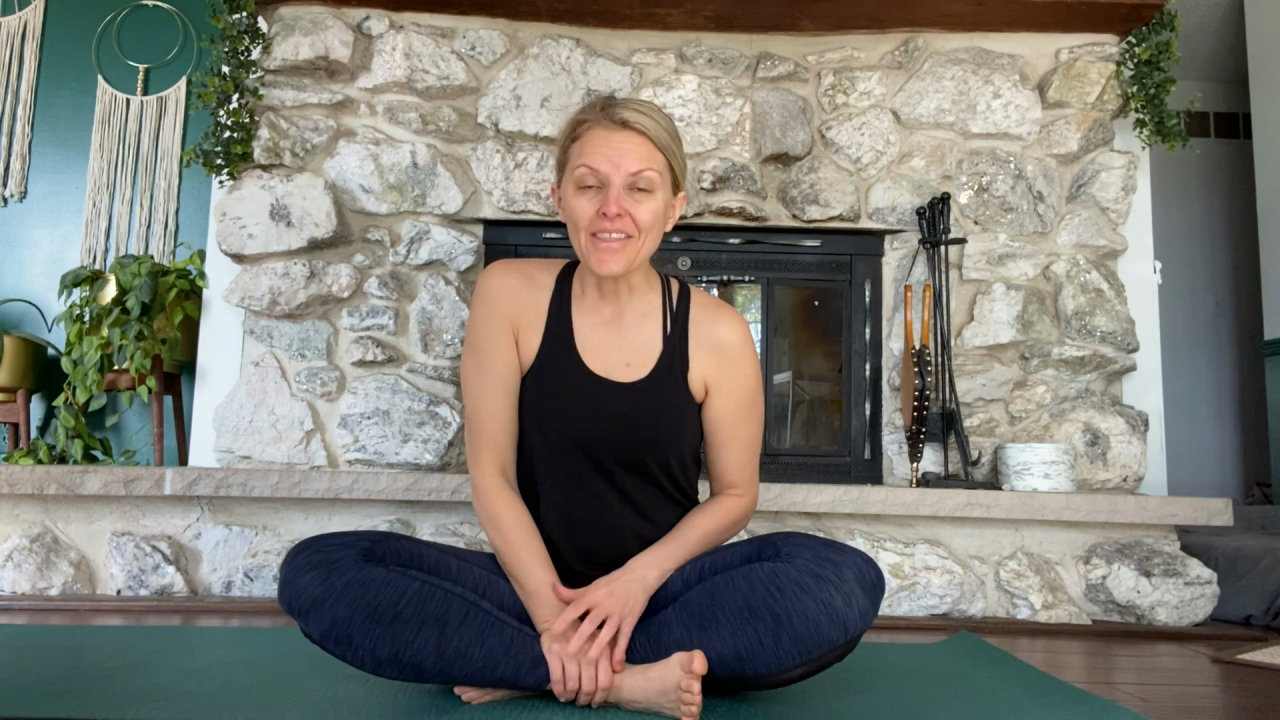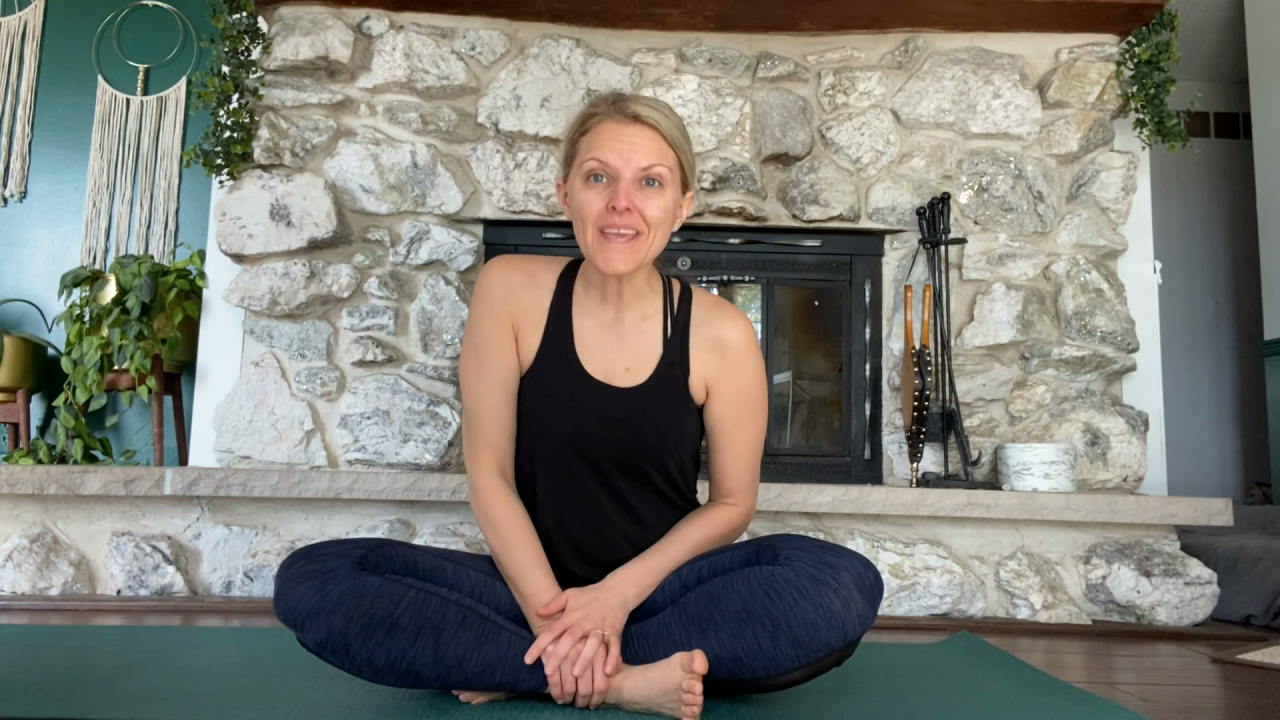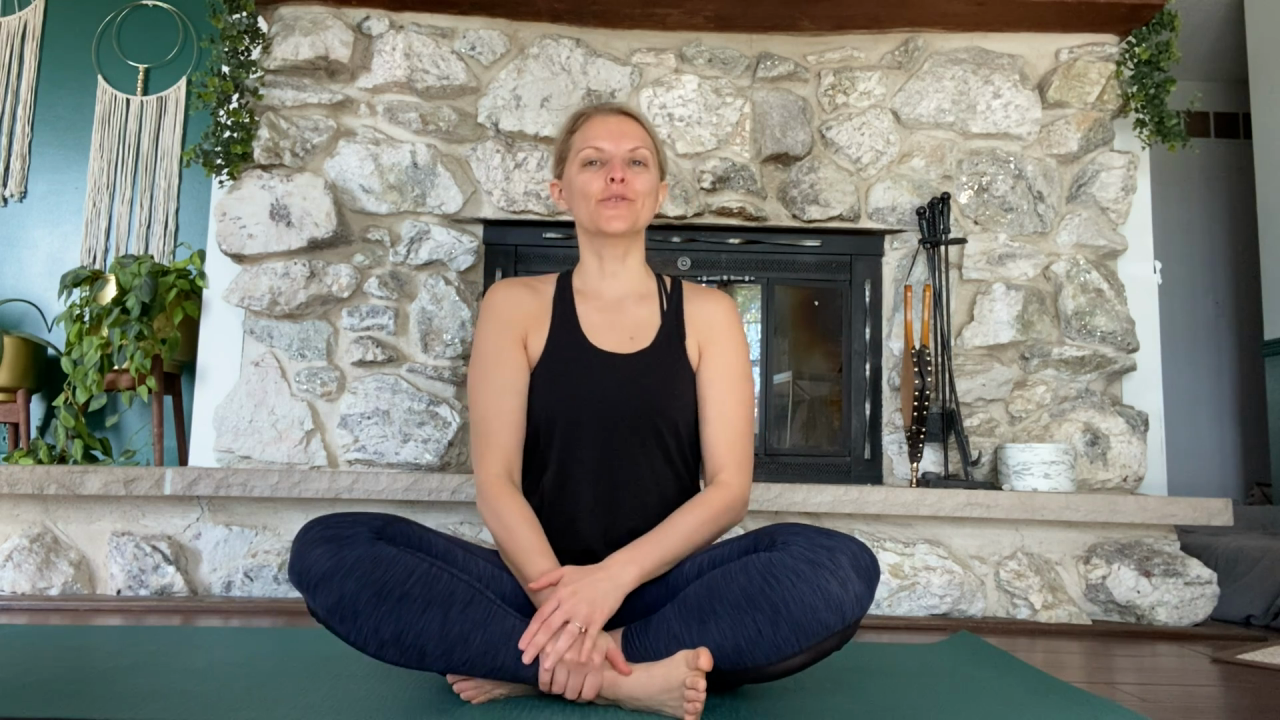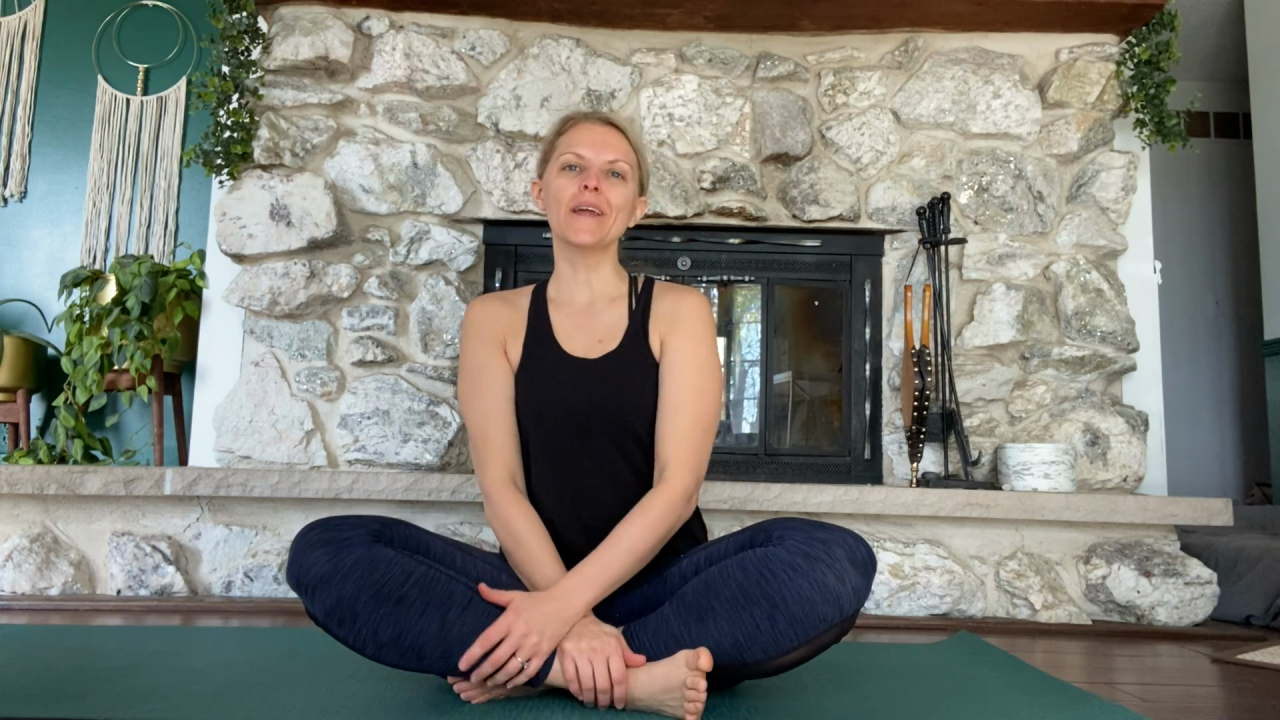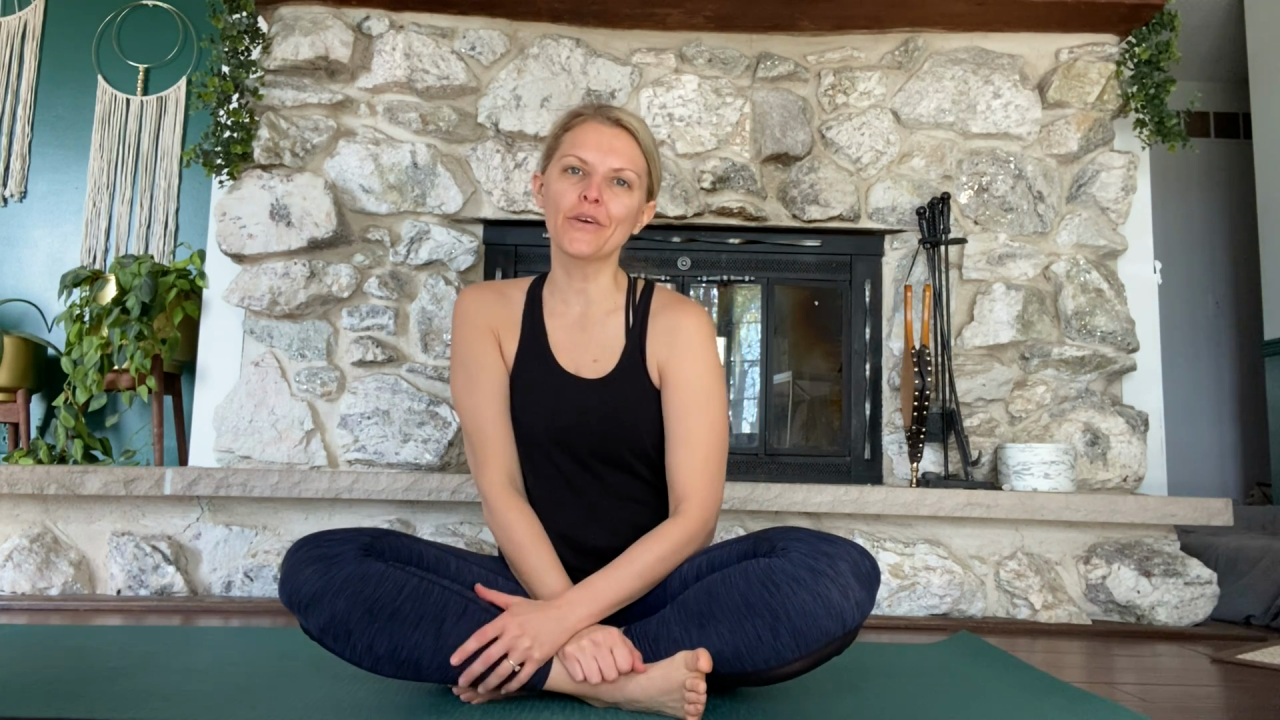
dt=0.5s
person 1, frame 1
left shoulder: (715, 331)
right shoulder: (509, 293)
left elbow: (735, 492)
right elbow: (491, 476)
left wrist: (645, 579)
right wrist: (552, 617)
left hip: (663, 593)
right hip: (538, 590)
left knee: (845, 583)
right knee: (315, 573)
left ankle: (525, 669)
person 1, frame 2
left shoulder: (720, 334)
right shoulder: (511, 288)
left elbow: (731, 504)
right elbow: (489, 476)
left wrist: (622, 591)
right wrist: (551, 618)
left hip: (664, 594)
right hip: (536, 589)
left knee: (846, 587)
right knee: (310, 582)
person 1, frame 3
left shoulder: (707, 312)
right shoulder: (515, 304)
left elbow: (728, 489)
right elbow: (495, 481)
left wrist: (616, 577)
right wrist: (556, 599)
left hip: (668, 589)
right hip: (540, 587)
left knee: (842, 568)
right knee: (326, 548)
left ankle: (530, 668)
person 1, frame 4
left shoulder: (678, 309)
right shoulder: (494, 317)
left elbow: (677, 486)
right elbow: (501, 488)
left wrist: (563, 602)
right wrist: (567, 612)
left hip: (661, 588)
right hip: (538, 586)
left knee: (836, 561)
right knee: (323, 552)
left ankle: (542, 669)
person 1, frame 5
left shoulder: (677, 323)
right shoulder: (486, 309)
left elbow: (694, 515)
right elbow: (500, 490)
left wrist: (566, 616)
right wrist: (569, 617)
left hip: (656, 592)
right hip: (535, 590)
left knee: (840, 575)
right knee: (316, 567)
